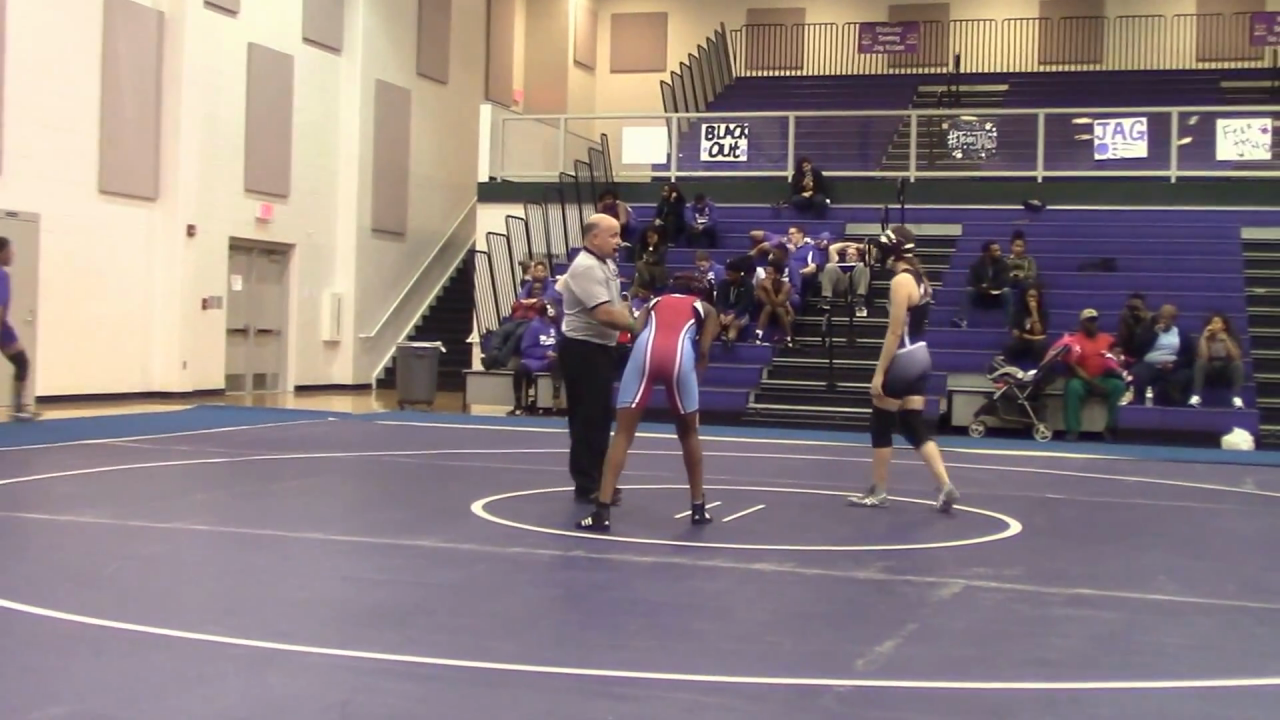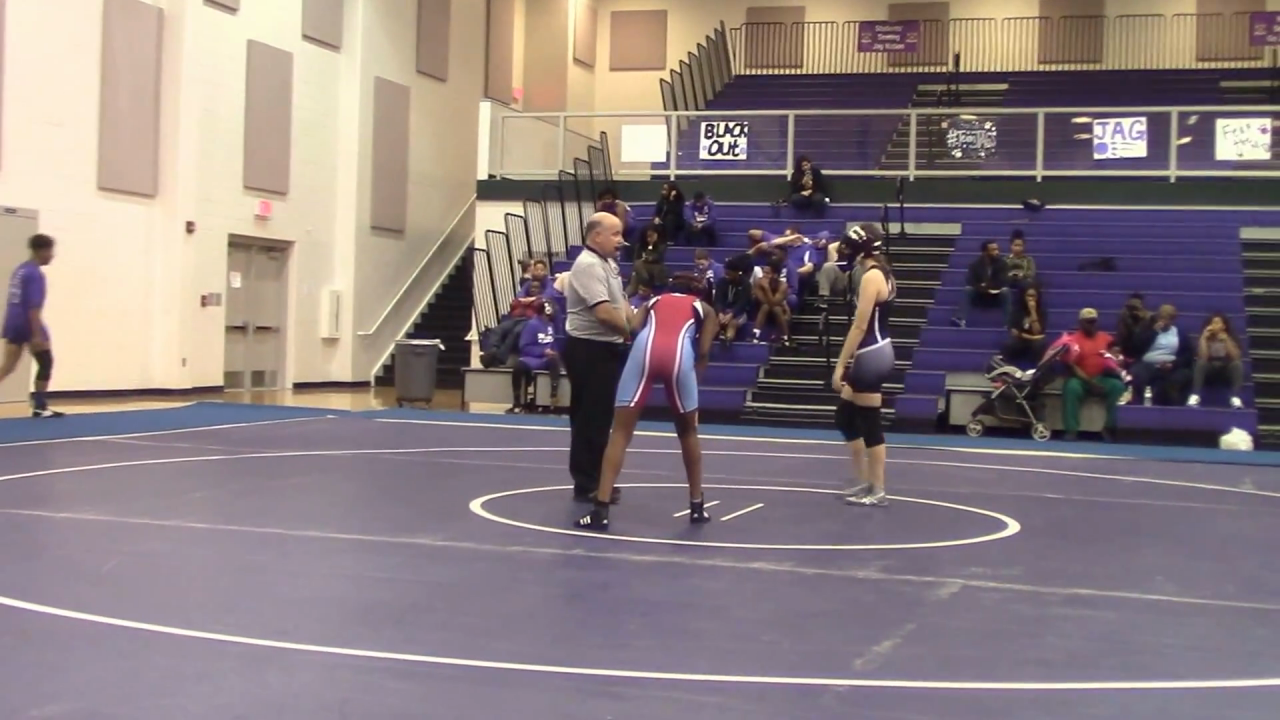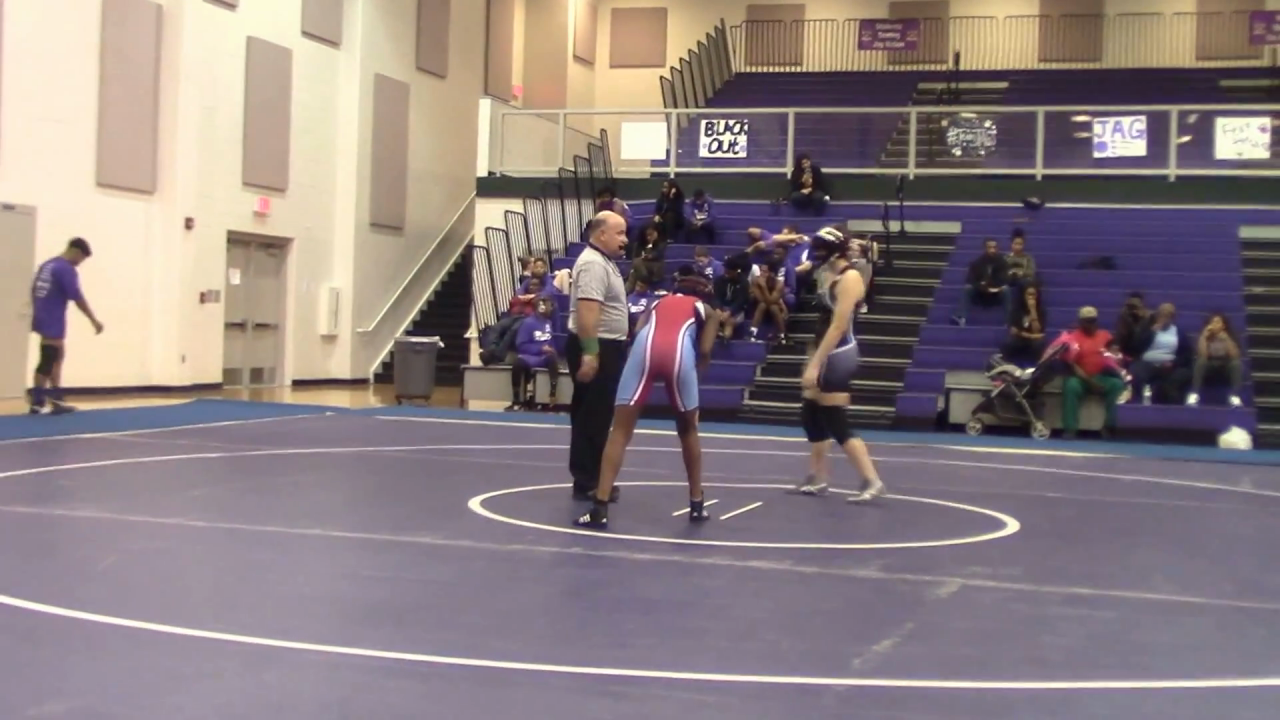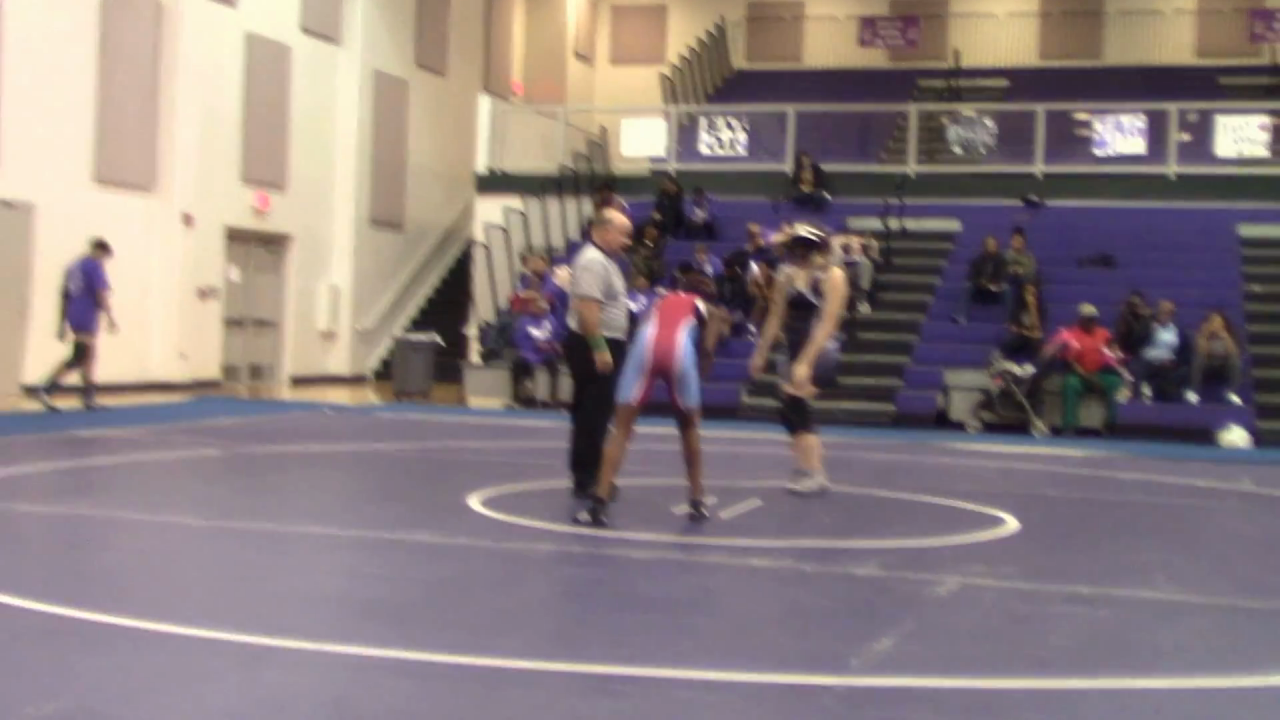
dt=0.3s
person 1, frame 1
left shoulder: (606, 264)
right shoulder: (586, 268)
left elbow: (617, 306)
right elbow: (605, 314)
left wrist: (635, 324)
right wrist: (638, 328)
left hip: (598, 349)
right hip: (583, 351)
left knee: (598, 417)
right knee: (590, 419)
left ankle: (588, 478)
right ankle: (587, 485)
person 1, frame 2
left shoulder: (607, 263)
right shoulder: (589, 266)
left elbow: (618, 306)
right elbow: (604, 313)
left wrist: (633, 323)
right wrist: (632, 331)
left hip: (603, 349)
right hip: (590, 350)
left knee: (599, 417)
right knee: (590, 418)
left ankle: (594, 479)
right ankle: (586, 484)
person 1, frame 3
left shoulder: (606, 262)
right shoulder: (593, 263)
right elbow: (587, 311)
left wrist: (617, 348)
right wrist: (589, 353)
left hip: (607, 348)
right hip: (595, 350)
left knee: (599, 416)
right knee: (592, 417)
left ankle: (592, 478)
right ankle: (585, 482)
person 1, frame 4
left shoulder: (606, 260)
right shoulder: (592, 261)
right elbow: (586, 309)
right wrist: (599, 349)
left hip: (606, 346)
right hip: (593, 347)
left knee: (597, 413)
right knee: (590, 414)
left ankle: (590, 475)
right ankle: (585, 480)
person 2, frame 1
left shoulder: (901, 281)
right shoulder: (919, 278)
left elbow: (895, 332)
left wrist: (880, 373)
left hip: (902, 359)
right hip: (920, 357)
left knee: (880, 426)
right knee: (914, 428)
left ankle: (878, 492)
right ankle: (945, 485)
person 2, frame 2
left shoulder: (871, 277)
right shoulder: (879, 275)
left elbow: (859, 327)
left wrist: (841, 365)
right wrist: (850, 362)
left hip: (871, 355)
right hip: (876, 353)
left knee: (869, 424)
right knee: (846, 417)
left ankle: (877, 490)
right ankle: (864, 478)
person 2, frame 3
left shoulder: (849, 278)
right shoulder: (827, 274)
left elbow: (838, 327)
left wrist: (814, 364)
right wrist: (812, 358)
left hip: (838, 356)
right hip: (827, 354)
left knee: (835, 423)
right knee: (811, 416)
left ankle: (872, 481)
right ankle: (817, 479)
person 2, frame 4
left shoulder: (832, 276)
right shoulder: (787, 273)
left elbow: (828, 324)
right elbow: (777, 316)
left wrist: (805, 362)
right wrist: (761, 352)
left hip: (818, 351)
right hip: (795, 350)
left knee: (792, 409)
right knee: (800, 414)
left ankle: (808, 472)
right ankle: (815, 474)
person 3, frame 1
left shoulder: (656, 302)
right shoulder: (706, 308)
left elbow: (637, 331)
right elbow: (702, 351)
right wrist: (694, 376)
left hip: (646, 349)
right hip: (680, 353)
left knee: (622, 434)
right knee: (689, 434)
left ankle: (602, 512)
right ankle: (698, 508)
person 3, frame 2
left shoulder: (655, 301)
right shoulder: (704, 309)
left elbow: (634, 328)
right elbow: (703, 350)
right wrist: (694, 376)
left hip: (646, 348)
right hip: (679, 352)
left knee: (620, 433)
right knee: (688, 433)
left ankle: (600, 511)
right ankle: (697, 506)
person 3, frame 3
left shoulder: (661, 301)
right shoulder: (706, 310)
left elbow: (639, 331)
right elbow: (705, 350)
right wrist: (695, 370)
left hip: (647, 345)
right hip: (679, 349)
left knee: (620, 432)
right knee: (688, 431)
left ankle: (599, 510)
right ankle: (697, 505)
person 3, frame 4
left shoulder: (662, 301)
right shoulder: (709, 309)
right elbow: (707, 348)
right wrist: (697, 374)
left hip: (647, 345)
right hip: (680, 349)
left knee: (621, 430)
right knee: (688, 429)
left ankle: (599, 506)
right ankle: (697, 503)
